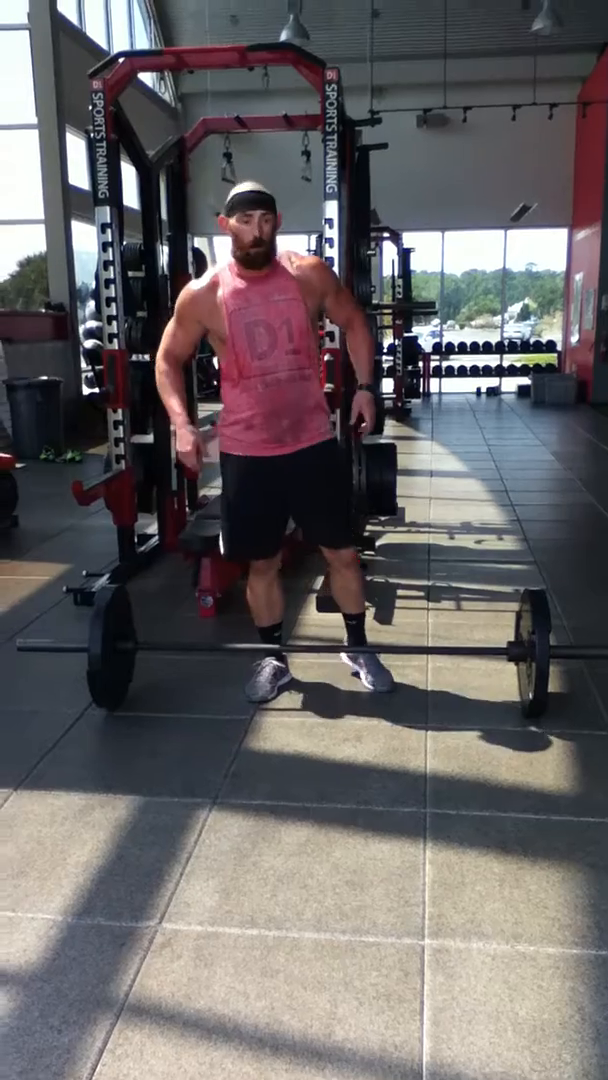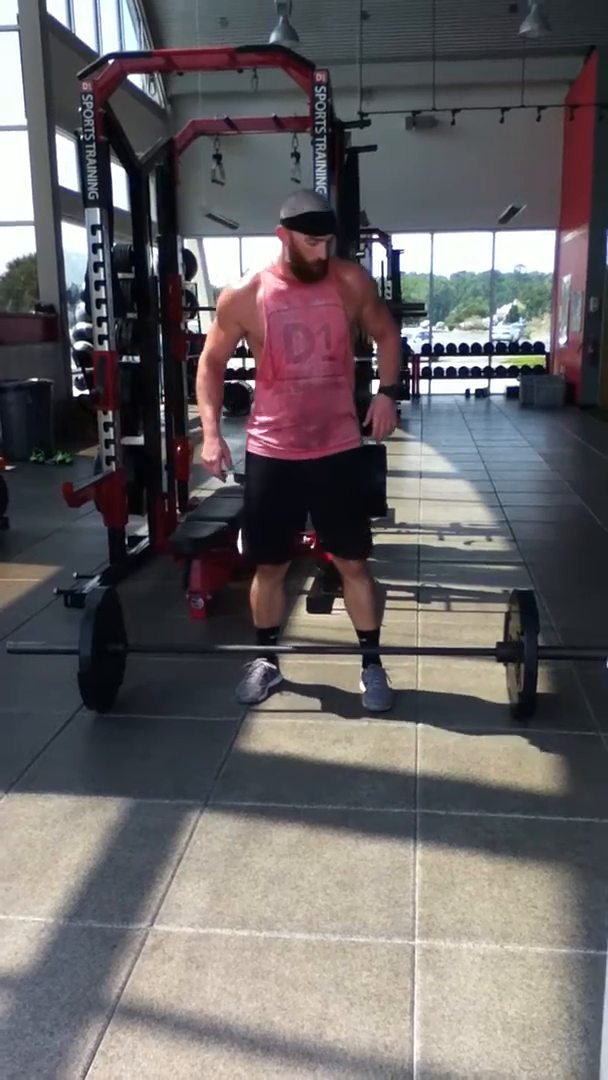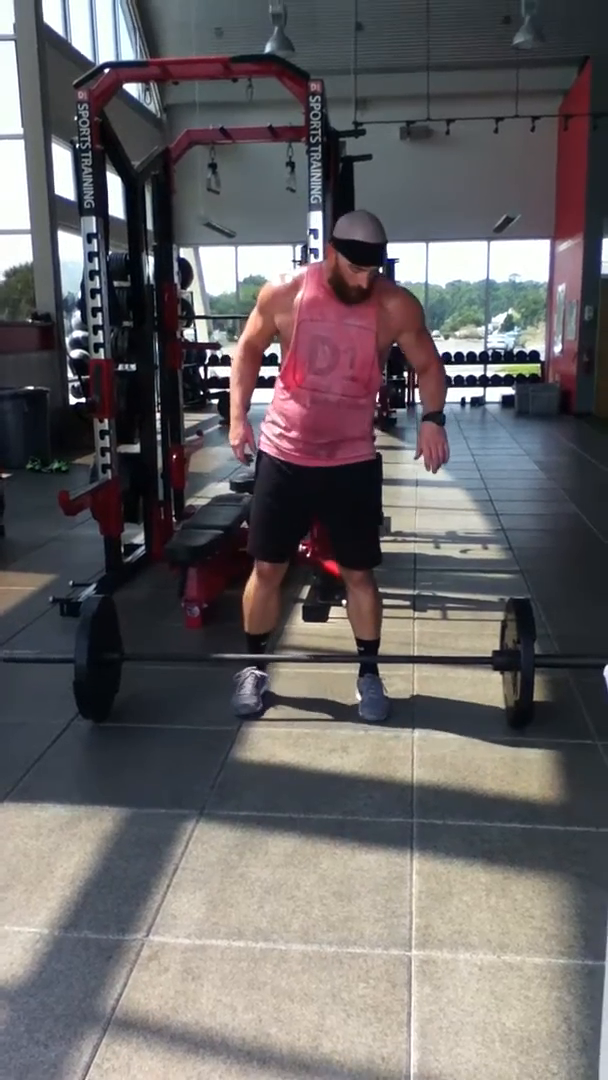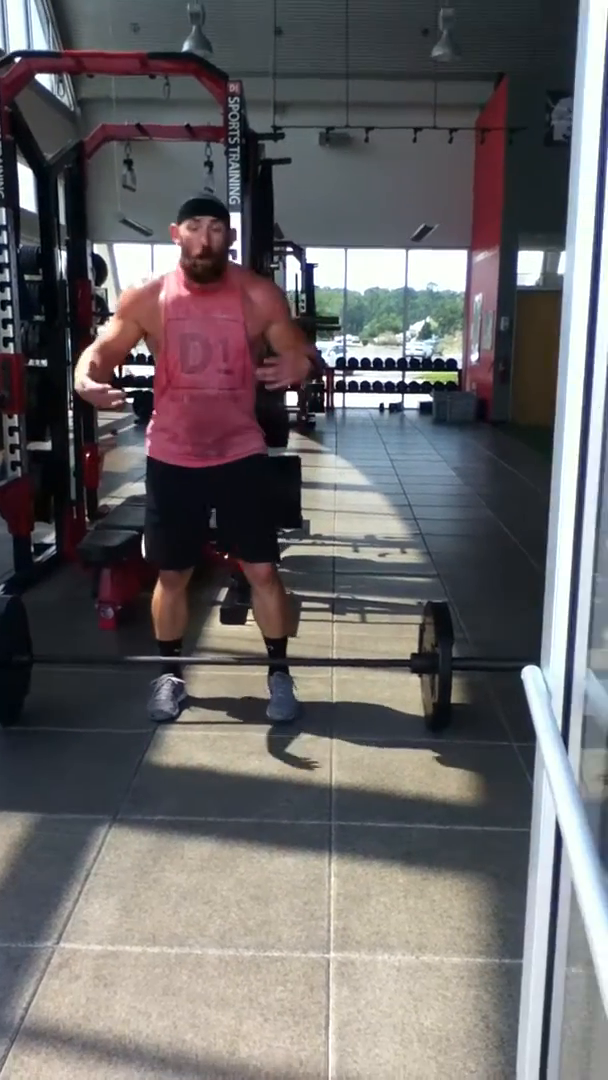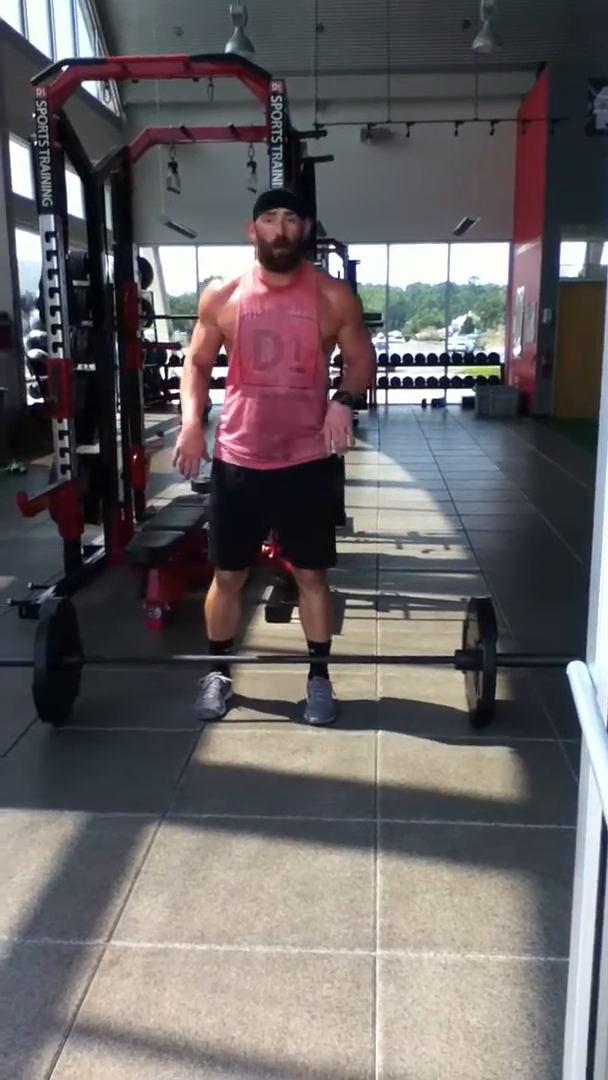
dt=0.5s
person 1, frame 1
left shoulder: (311, 274)
right shoulder: (202, 295)
left elbow: (354, 324)
right elbow: (169, 359)
left wrist: (365, 386)
right wrist: (181, 423)
left hip: (314, 443)
right hip: (246, 452)
left knee: (342, 552)
right knee: (261, 563)
left ankle: (357, 647)
right ankle: (273, 657)
person 1, frame 2
left shoulder: (352, 282)
right shoulder: (242, 296)
left elbow: (386, 333)
right elbow: (211, 362)
left wrist: (387, 392)
right wrist: (210, 430)
left hip: (339, 450)
right hip: (271, 453)
left knee: (353, 564)
right knee: (269, 566)
left ankle: (371, 662)
right ankle: (266, 658)
person 1, frame 3
left shoulder: (397, 306)
right shoulder: (282, 294)
left elbow: (429, 365)
right elbow: (248, 351)
left wrist: (432, 419)
right wrist: (238, 417)
left hip: (351, 460)
right hip: (283, 454)
left knee: (359, 573)
right knee: (266, 568)
left ankle: (367, 672)
right ankle: (254, 665)
person 1, frame 4
left shoulder: (261, 295)
right shoulder: (145, 298)
left elbow: (302, 351)
right elbow: (103, 349)
left wrist: (300, 366)
right wrist: (86, 378)
left hip: (240, 454)
right hip: (172, 459)
left knee: (262, 570)
right knee: (172, 575)
left ankle: (279, 672)
right ankle: (170, 673)
person 1, frame 5
left shoulder: (334, 296)
right shoulder: (221, 297)
left elbow: (361, 359)
right elbow: (197, 363)
left wrist: (342, 402)
right wrist: (190, 423)
left hip: (306, 460)
right hip: (237, 460)
left knee: (310, 574)
right knee: (228, 574)
left ankle: (318, 675)
right ankle: (218, 671)
